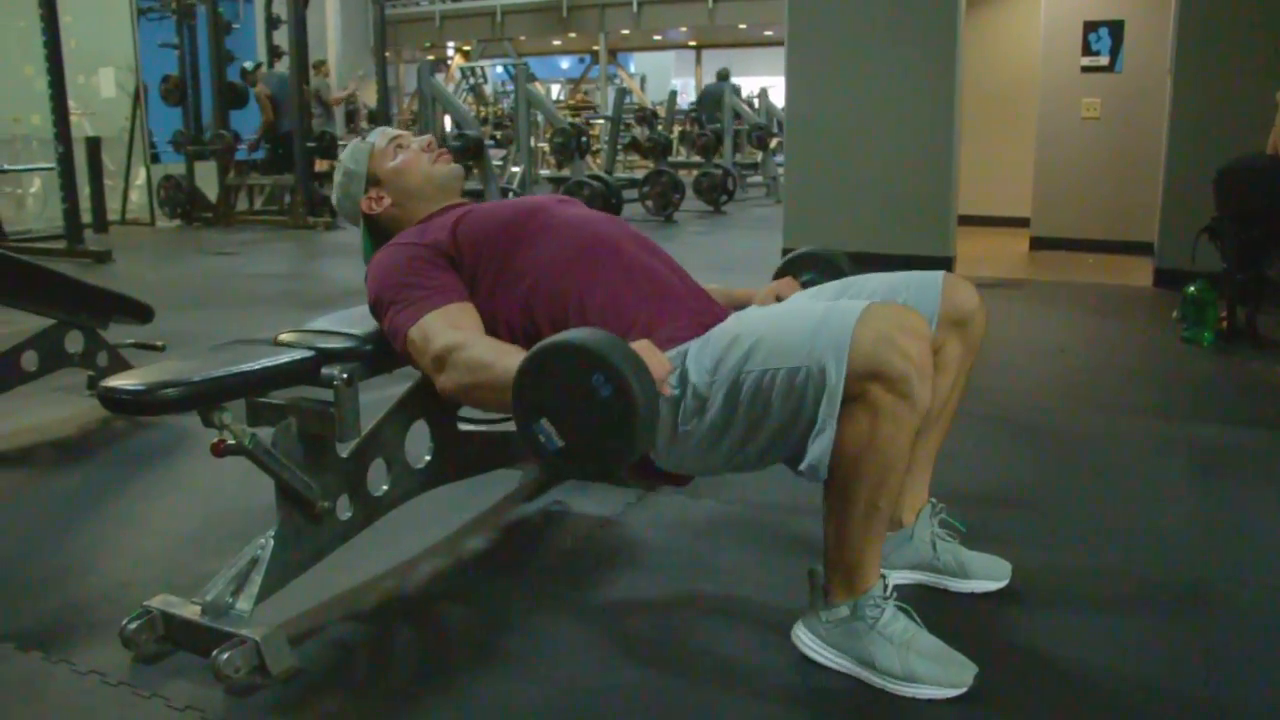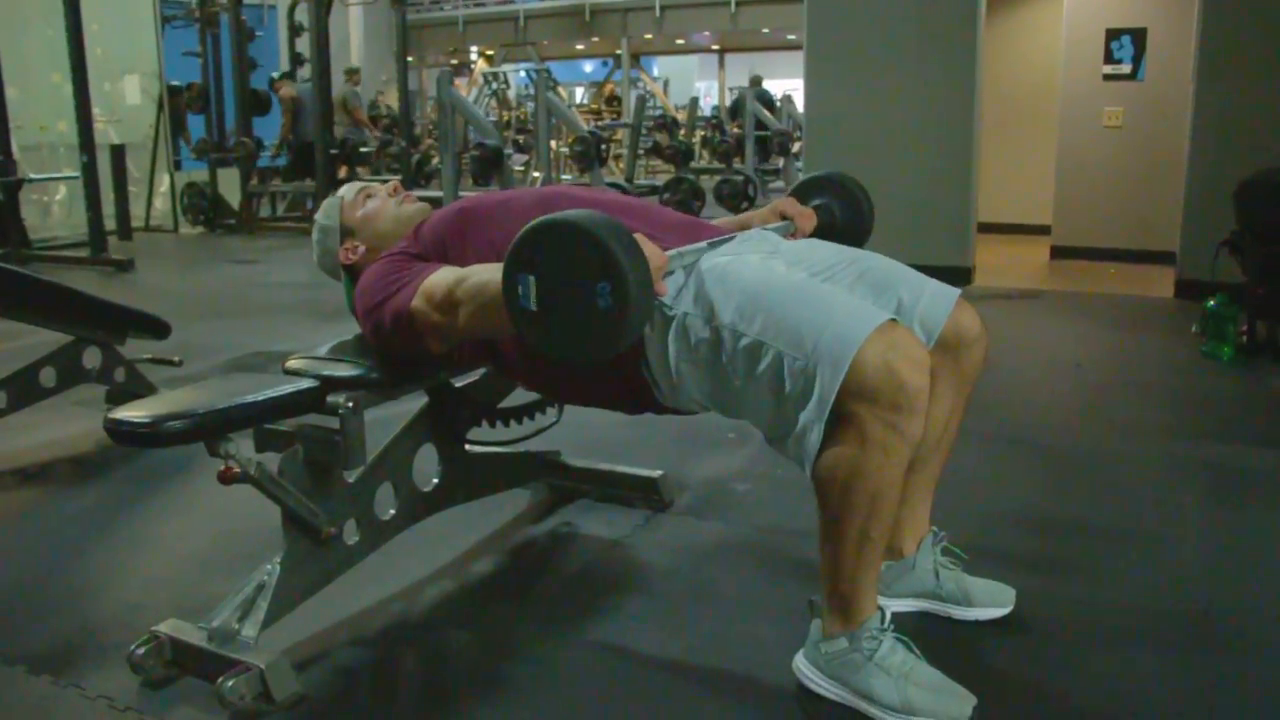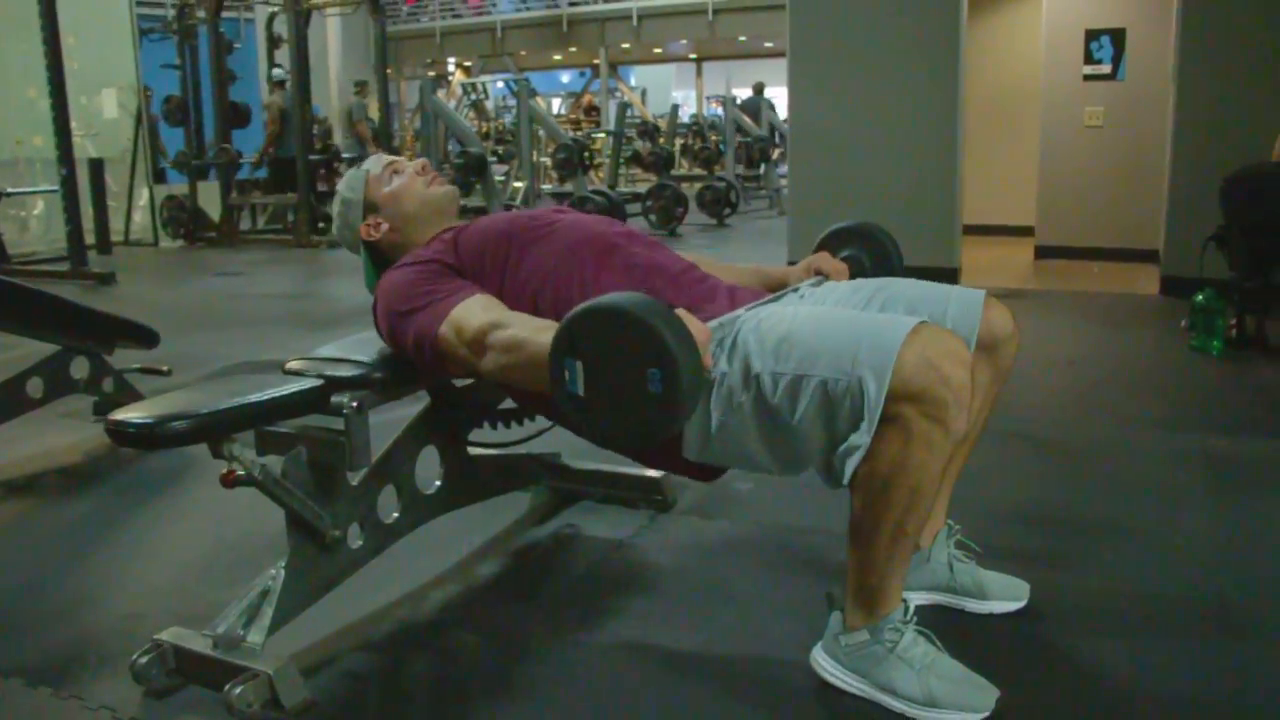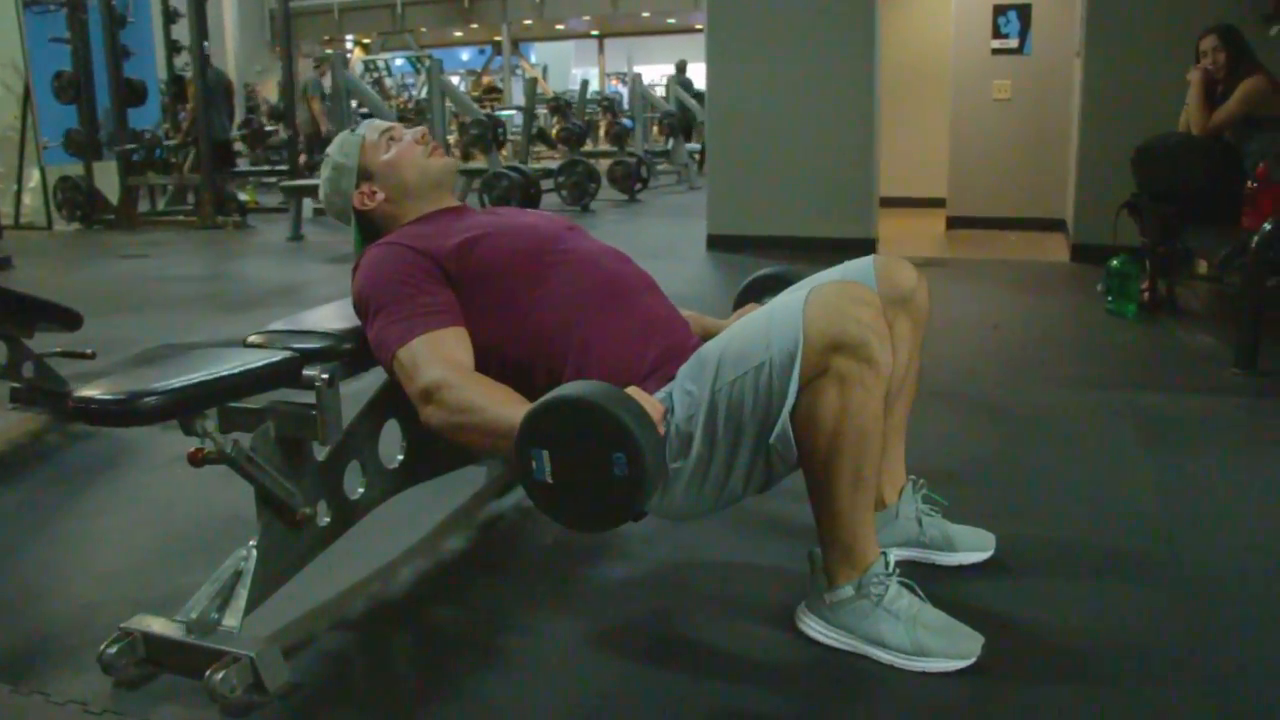
dt=1s
person 1, frame 1
left shoulder: (504, 222)
right shoulder: (408, 257)
right elbow: (454, 360)
left wrist: (753, 296)
left hip: (720, 328)
right hip: (678, 378)
left knee: (953, 305)
right knee: (894, 347)
left ankle: (905, 529)
right ankle: (847, 610)
person 1, frame 2
left shoulder: (462, 232)
right shoulder: (389, 281)
right elbow: (458, 303)
left wrist: (750, 216)
right hip: (668, 295)
left knee: (955, 334)
right knee: (890, 378)
left ankle: (903, 558)
right ankle: (845, 640)
person 1, frame 3
left shoulder: (512, 239)
right shoulder: (412, 281)
right elbow: (493, 341)
left wrist: (782, 275)
left hip: (750, 317)
right hip: (704, 370)
left knee: (987, 329)
right knee: (935, 374)
left ankle: (923, 553)
right ankle: (866, 631)
person 1, frame 4
left shoulder: (494, 224)
right shoulder: (397, 262)
right elbow: (443, 393)
left wrist: (725, 328)
left hip: (696, 370)
right hip: (666, 423)
left knee: (894, 283)
right knee: (849, 320)
left ankle: (889, 508)
right ankle: (850, 589)
